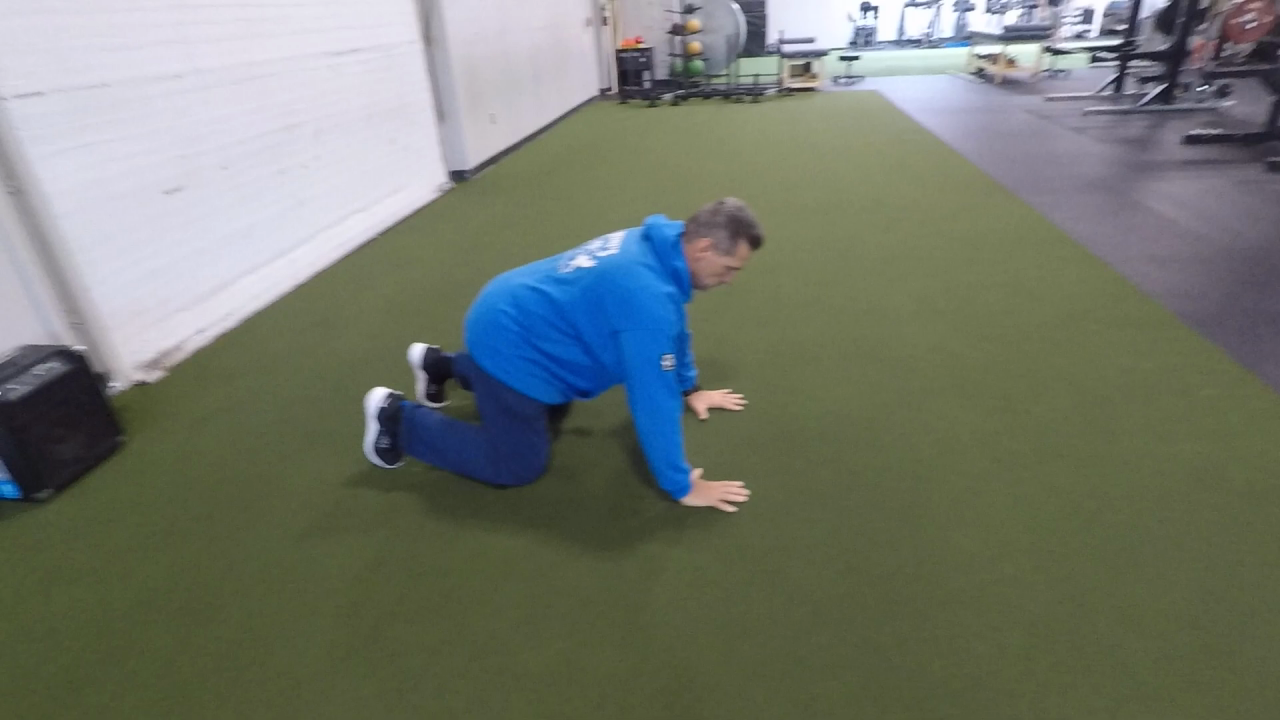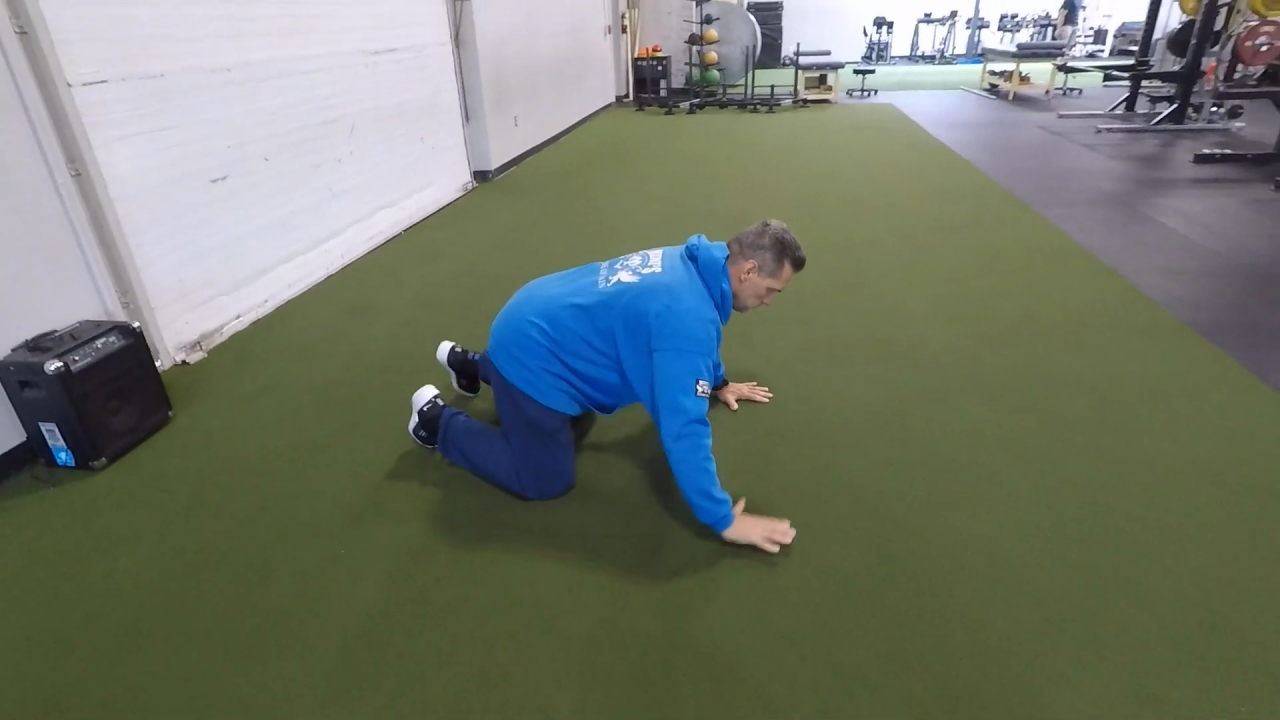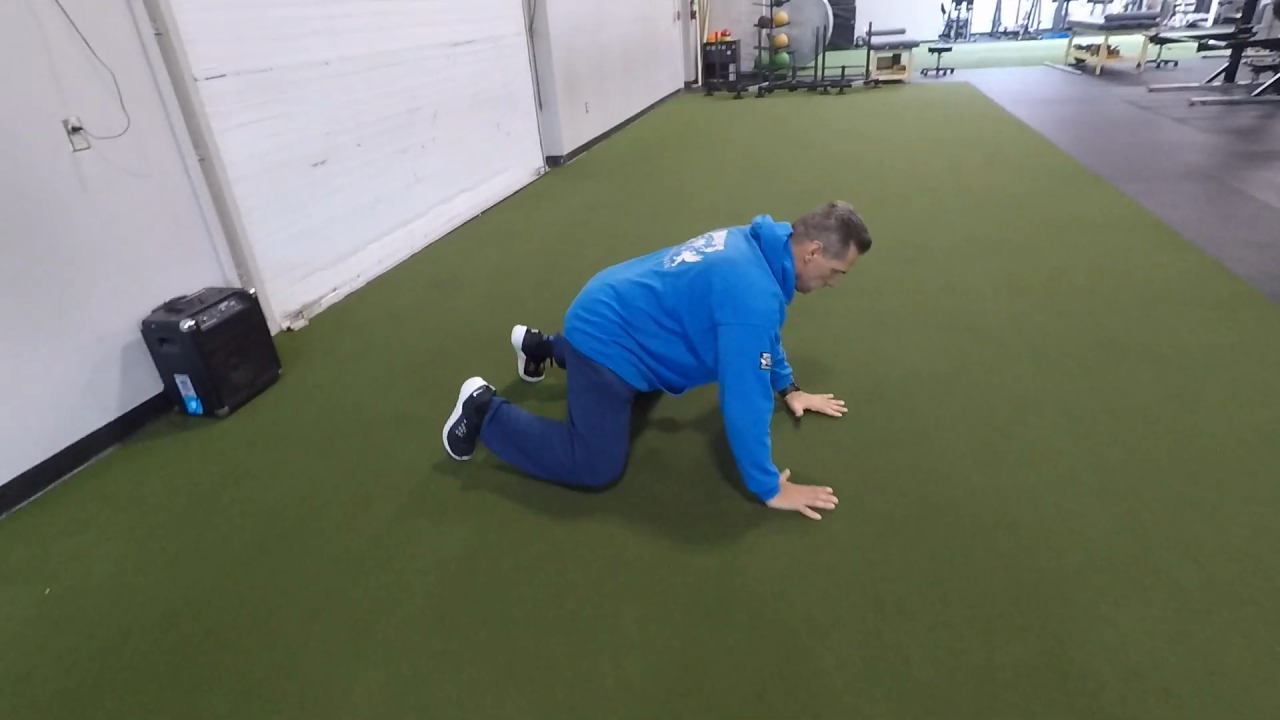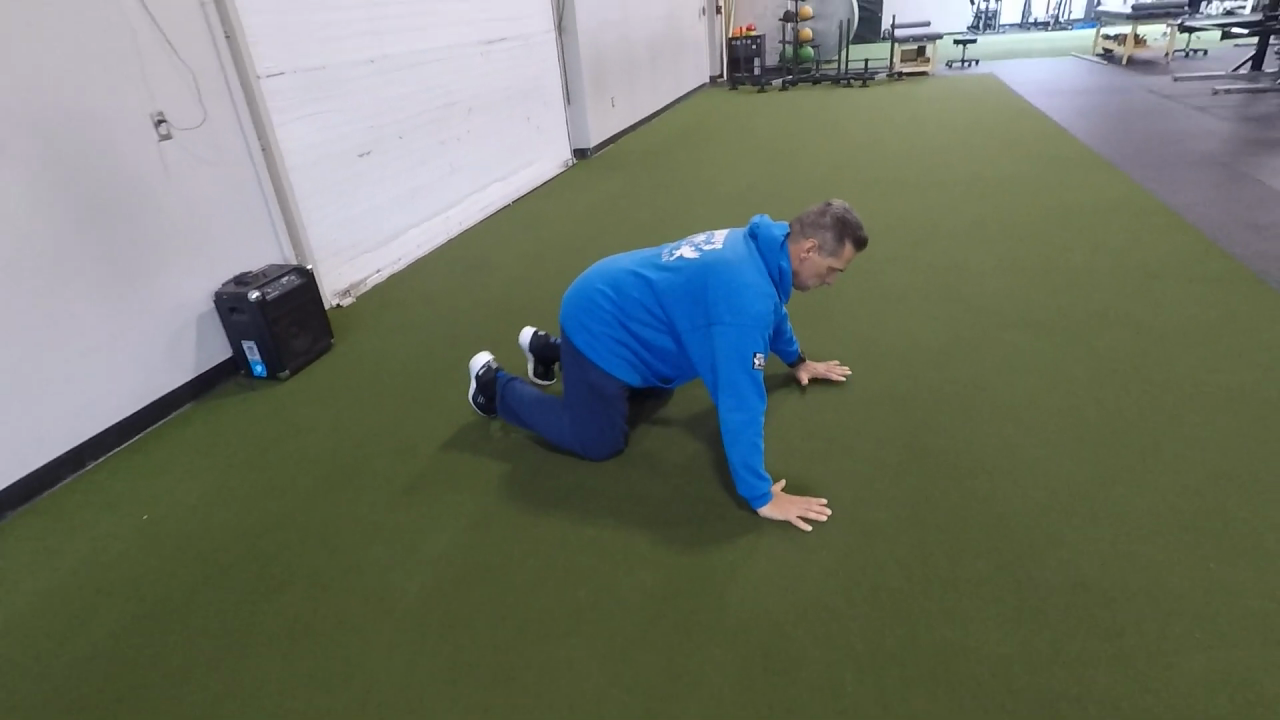
dt=1s
person 1, frame 1
left shoulder: (658, 246)
right shoulder: (648, 296)
left elbow: (673, 331)
right elbow: (655, 399)
left wrist: (689, 388)
right wrist: (682, 486)
left hip: (512, 316)
right hip: (507, 343)
left knee: (554, 410)
right knee: (522, 465)
left ankle: (443, 365)
right ankle: (399, 419)
person 1, frame 2
left shoulder: (694, 264)
right shoulder: (689, 316)
right elbow: (683, 429)
left wrist: (718, 383)
right wrist: (725, 520)
left hip: (533, 323)
right hip: (530, 354)
left knee: (574, 424)
right knee: (547, 481)
left ankle: (472, 364)
right ankle: (437, 421)
person 1, frame 3
left shoulder: (759, 244)
right shoulder: (755, 295)
right elbow: (747, 401)
left wrist: (788, 388)
right wrist: (769, 488)
left hip: (609, 314)
right hip: (606, 339)
left knee: (642, 398)
right knee: (594, 468)
left ankle: (542, 346)
right ankle: (485, 411)
person 1, frame 4
left shoulder: (761, 247)
right shoulder: (748, 294)
right elbow: (740, 403)
left wrist: (797, 361)
right wrist: (761, 496)
left hip: (611, 299)
right hip: (598, 325)
left knee: (652, 392)
right knee: (599, 442)
left ankle: (548, 348)
right ankle: (495, 384)
